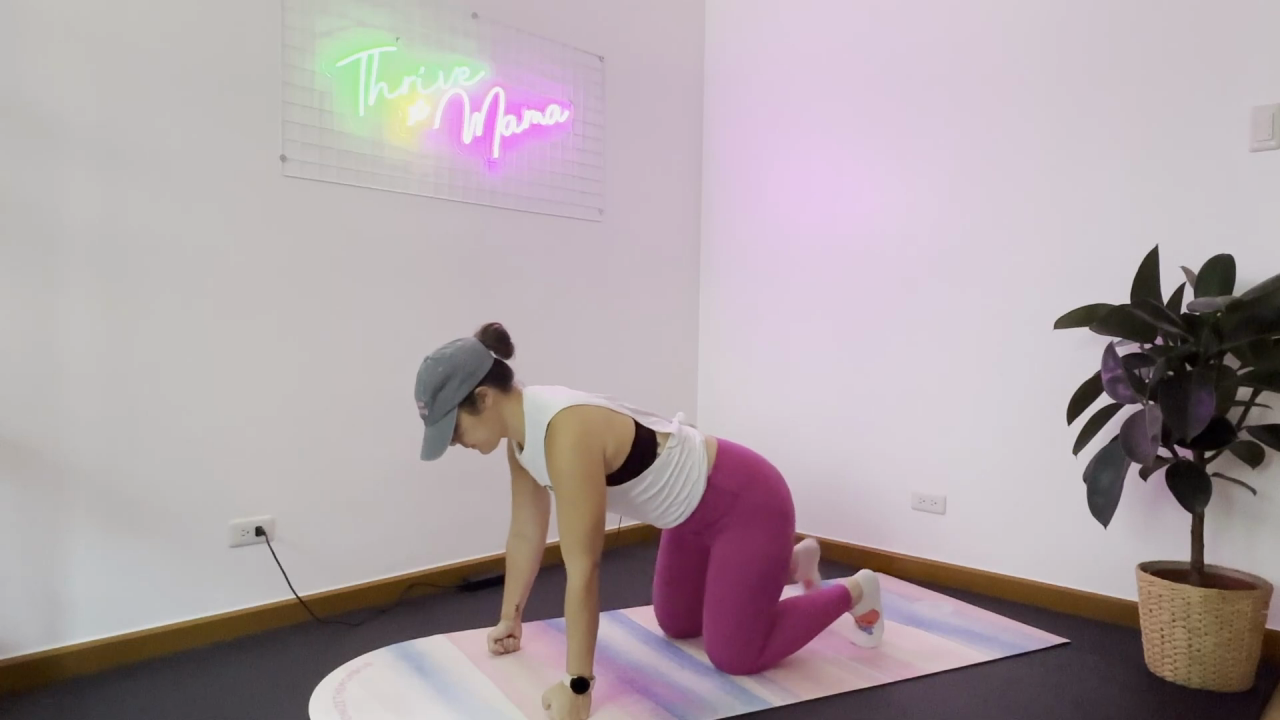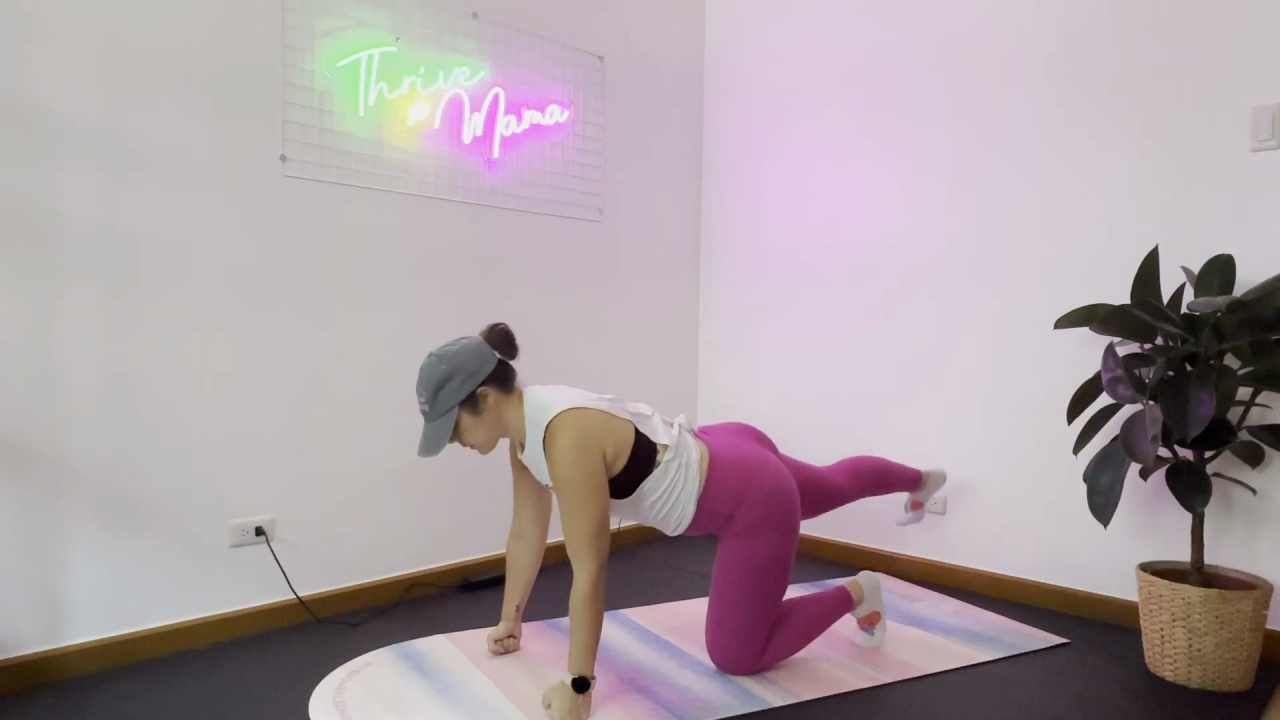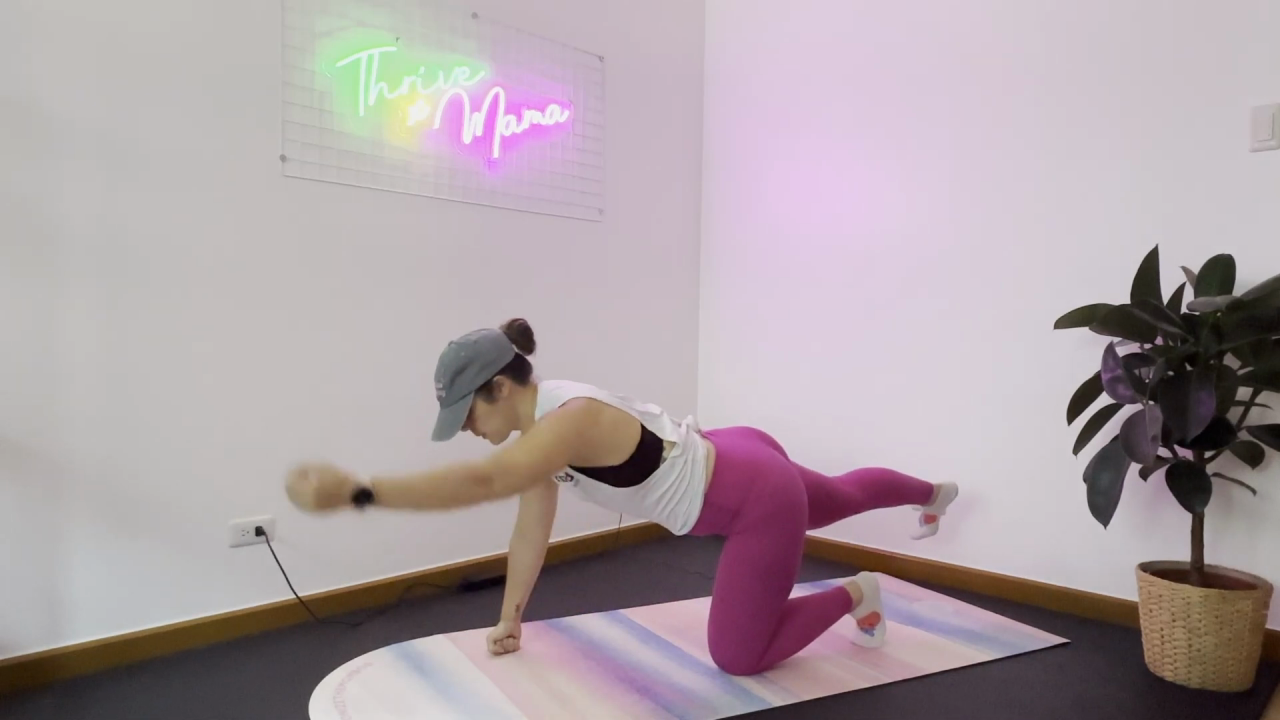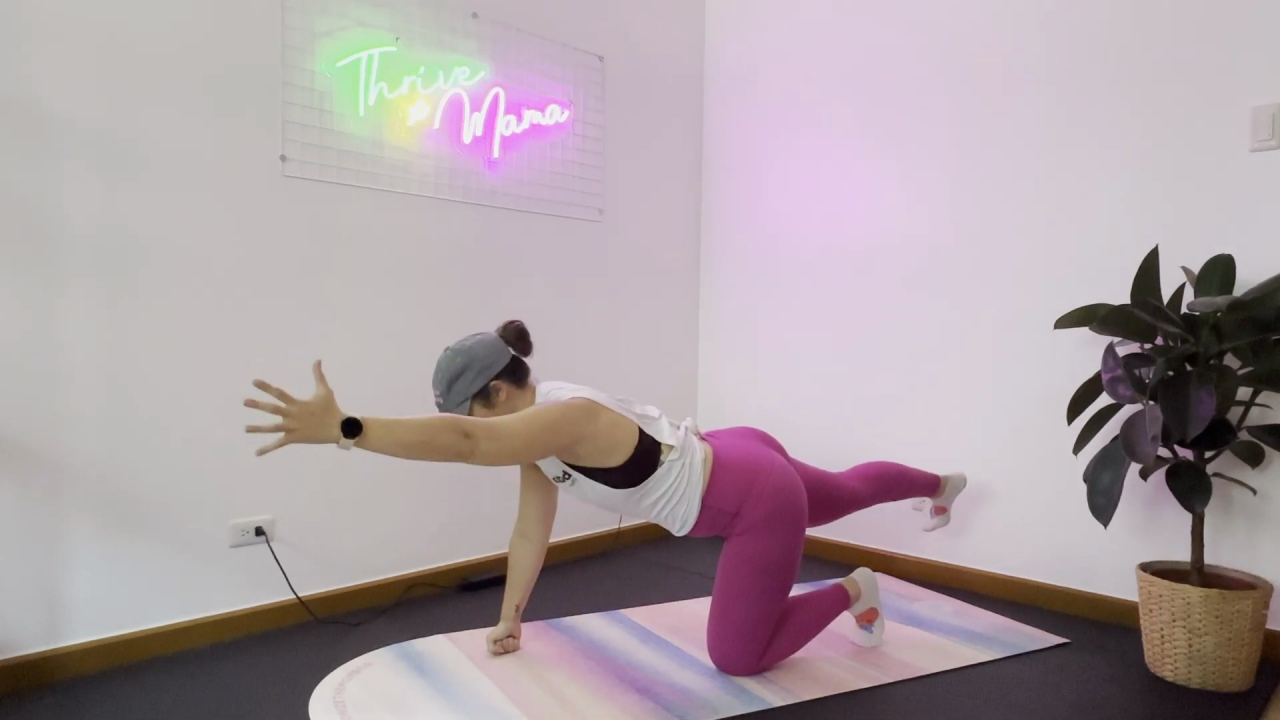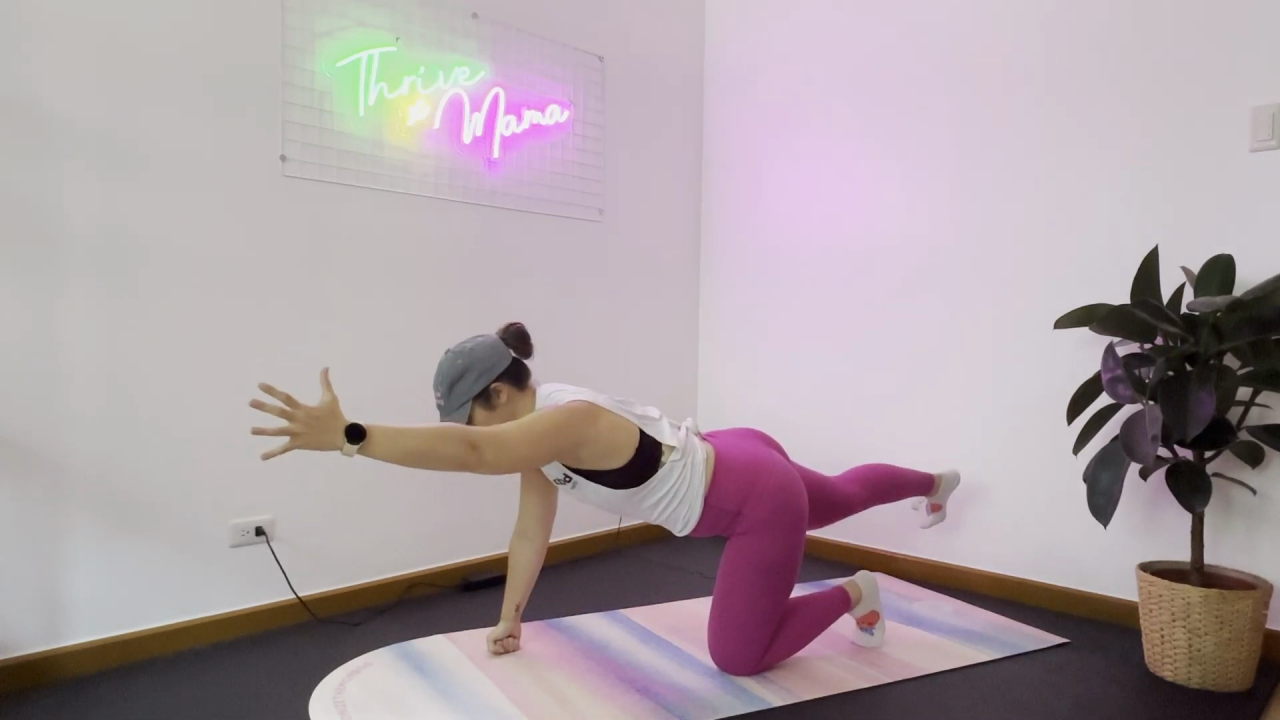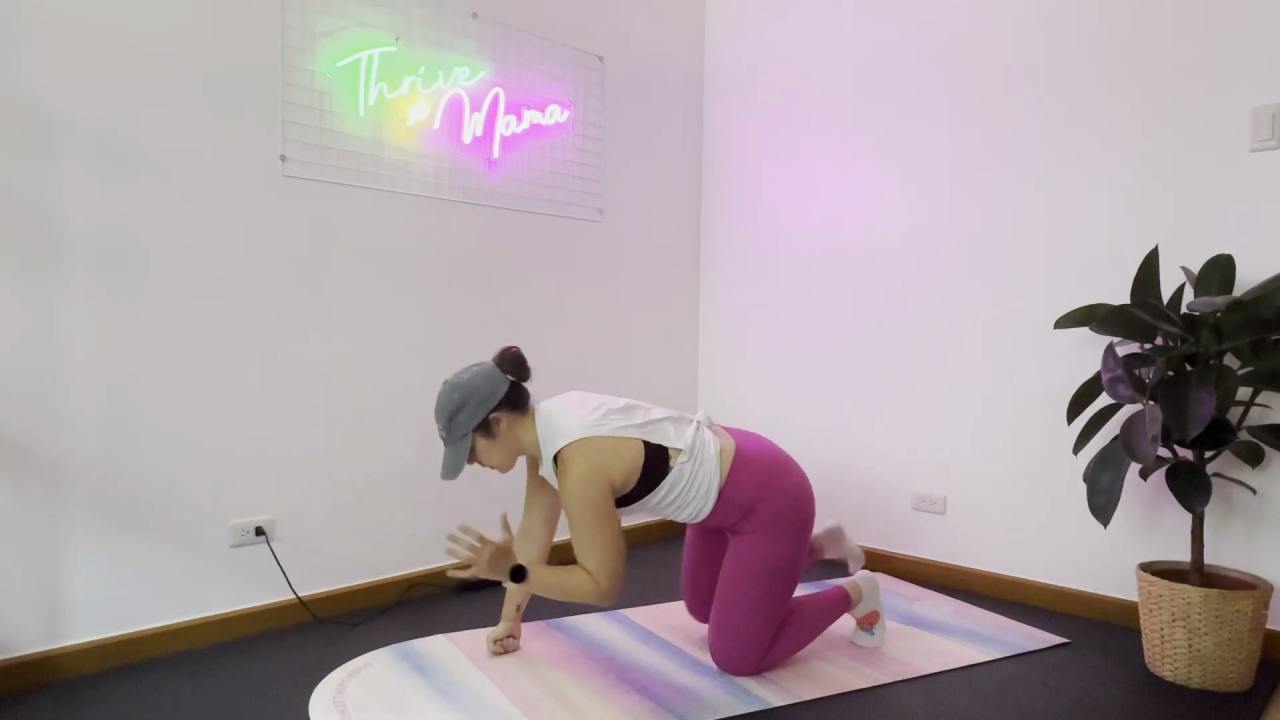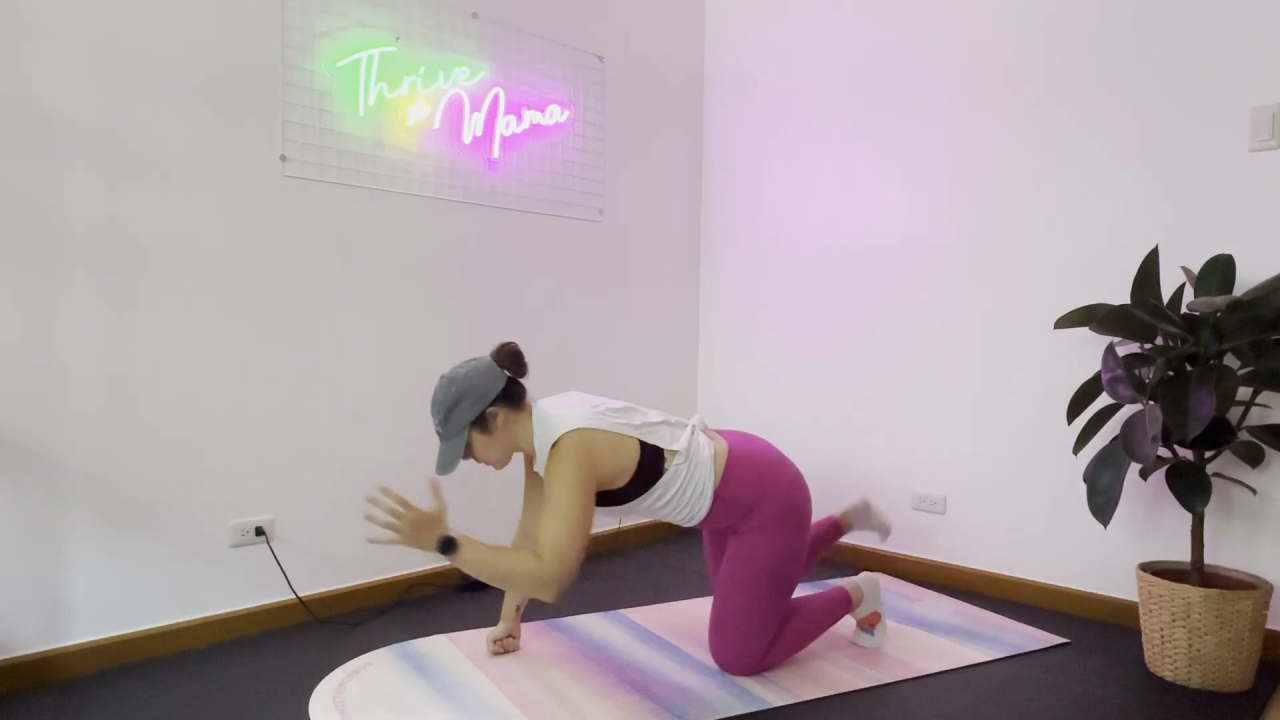
dt=0.7s
person 1, frame 1
left shoulder: (566, 434)
right shoulder: (520, 430)
left elbow: (583, 568)
right elbow: (526, 532)
right wrist: (510, 619)
left hip: (745, 499)
right hip: (699, 500)
left knee: (732, 656)
right knee: (676, 626)
left ankle: (853, 592)
right ankle: (789, 561)
person 1, frame 2
left shoulder: (566, 438)
right shoulder: (525, 426)
left elbow: (589, 570)
right elbow: (526, 533)
right wrist: (510, 618)
left hip: (753, 500)
right hip: (727, 454)
left knee: (736, 657)
right knee: (834, 486)
left ankle: (855, 594)
right ankle: (921, 481)
person 1, frame 3
left shoulder: (569, 419)
right shoulder: (538, 424)
left elbow: (481, 481)
right elbow: (530, 531)
left wrist: (358, 490)
right wrist: (511, 618)
left hip: (758, 499)
right hip: (729, 463)
left knee: (738, 655)
right knee: (836, 497)
left ankle: (855, 595)
right ankle: (933, 494)
person 1, frame 4
left shoulder: (567, 420)
right shoulder: (542, 428)
left elbow: (463, 442)
right elbow: (531, 530)
left wrist: (341, 428)
right wrist: (510, 617)
left hip: (758, 499)
right hip: (733, 460)
left knee: (736, 657)
right knee: (844, 491)
left ankle: (851, 592)
right ankle: (939, 485)
person 1, frame 5
left shoulder: (569, 423)
right shoulder: (537, 424)
left elbow: (476, 456)
right elbow: (531, 532)
left wrist: (347, 434)
right wrist: (509, 619)
left hip: (760, 500)
right hip: (731, 461)
left knee: (737, 656)
right knee: (838, 499)
left ankle: (855, 594)
right ankle: (934, 484)
person 1, frame 6
left shoulder: (579, 462)
right shoulder: (542, 426)
left elbow: (603, 587)
right elbow: (534, 531)
left wrist: (508, 571)
right wrist: (510, 619)
left hip: (767, 497)
right hip: (729, 471)
left knee: (737, 656)
right knee: (705, 609)
left ankle: (854, 594)
right ankle: (818, 545)
person 1, frame 7
left shoulder: (570, 452)
right shoulder: (538, 425)
left elbow: (550, 573)
right elbow: (535, 535)
left wrist: (441, 540)
right wrist: (509, 619)
left hip: (764, 497)
right hip: (727, 470)
left knee: (739, 656)
right knee: (763, 586)
left ankle: (854, 594)
right ankle: (843, 522)
